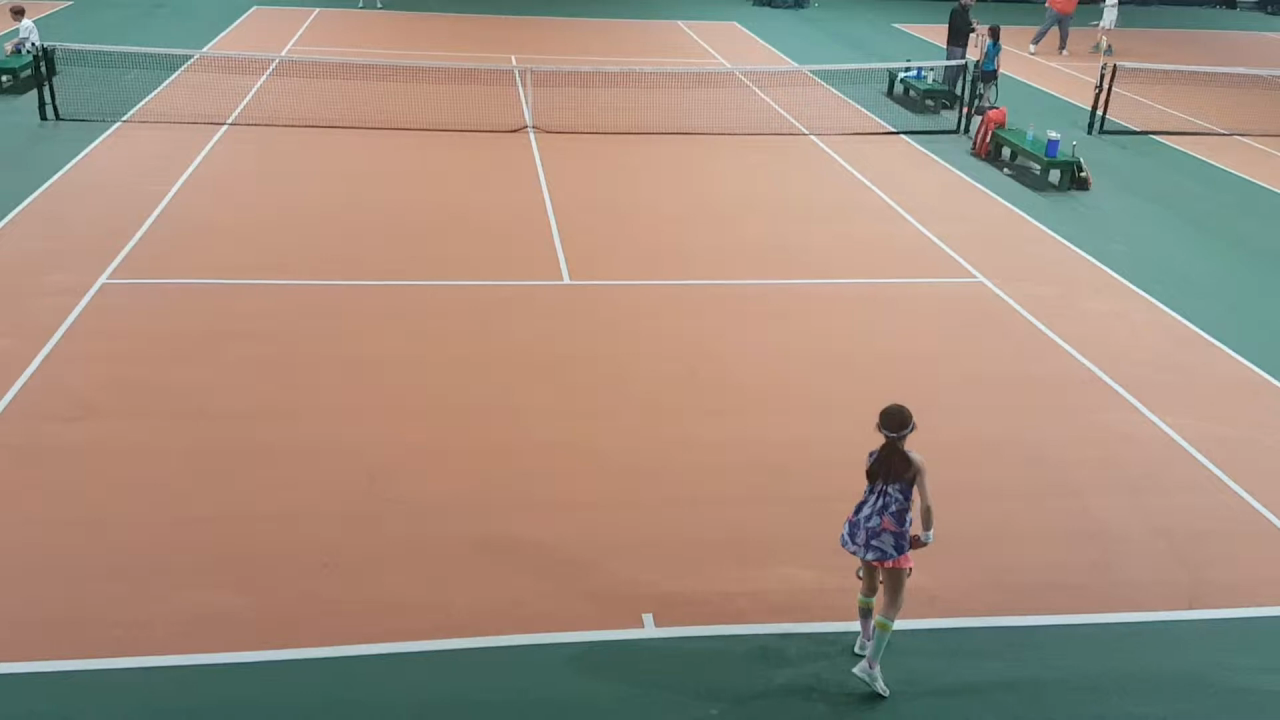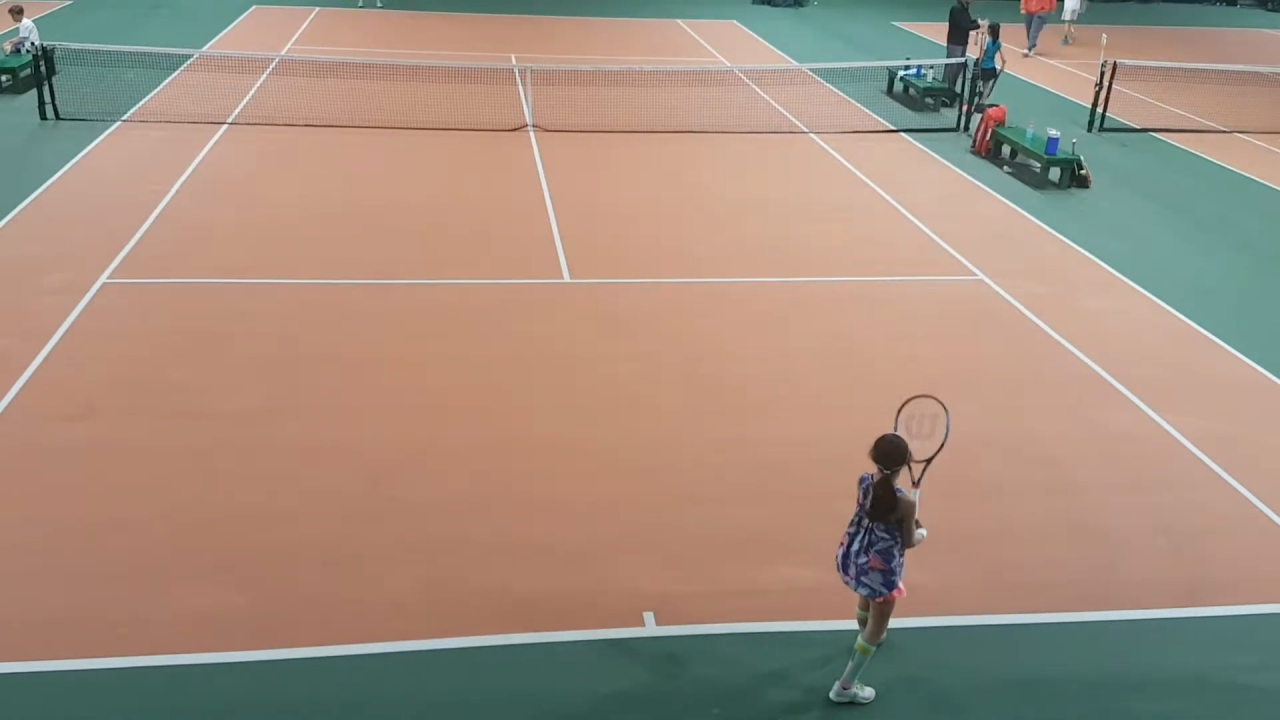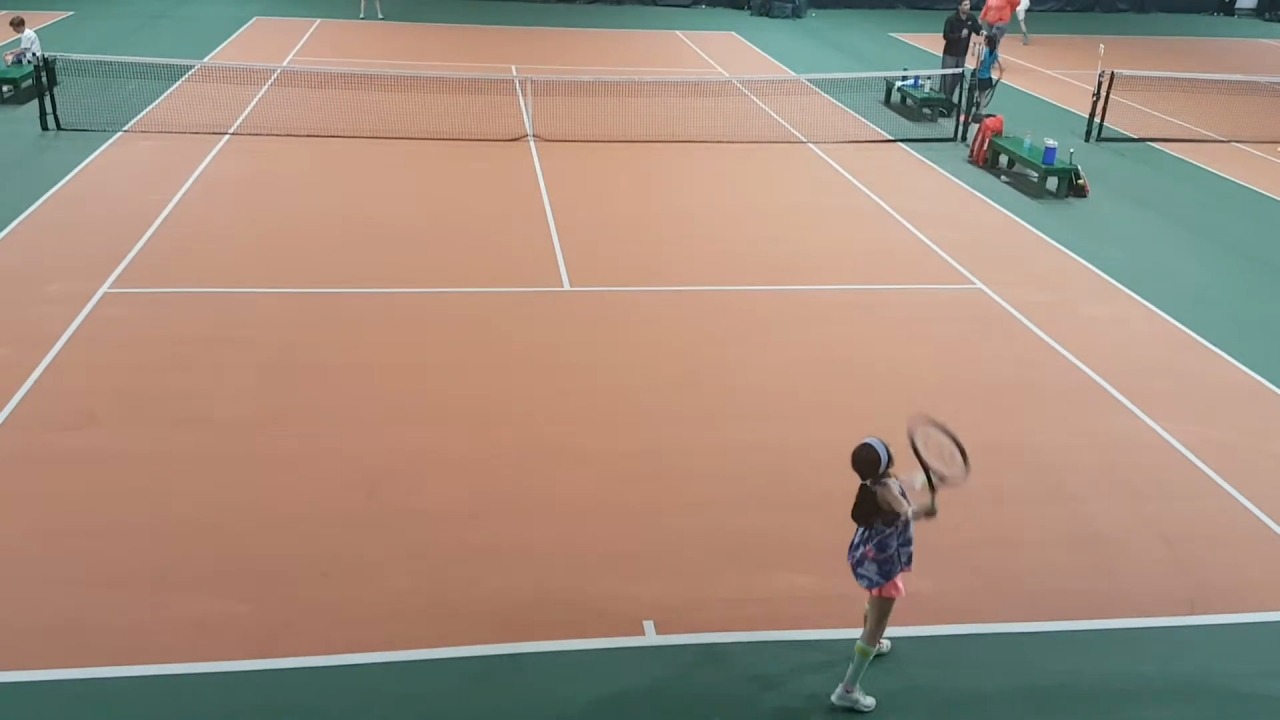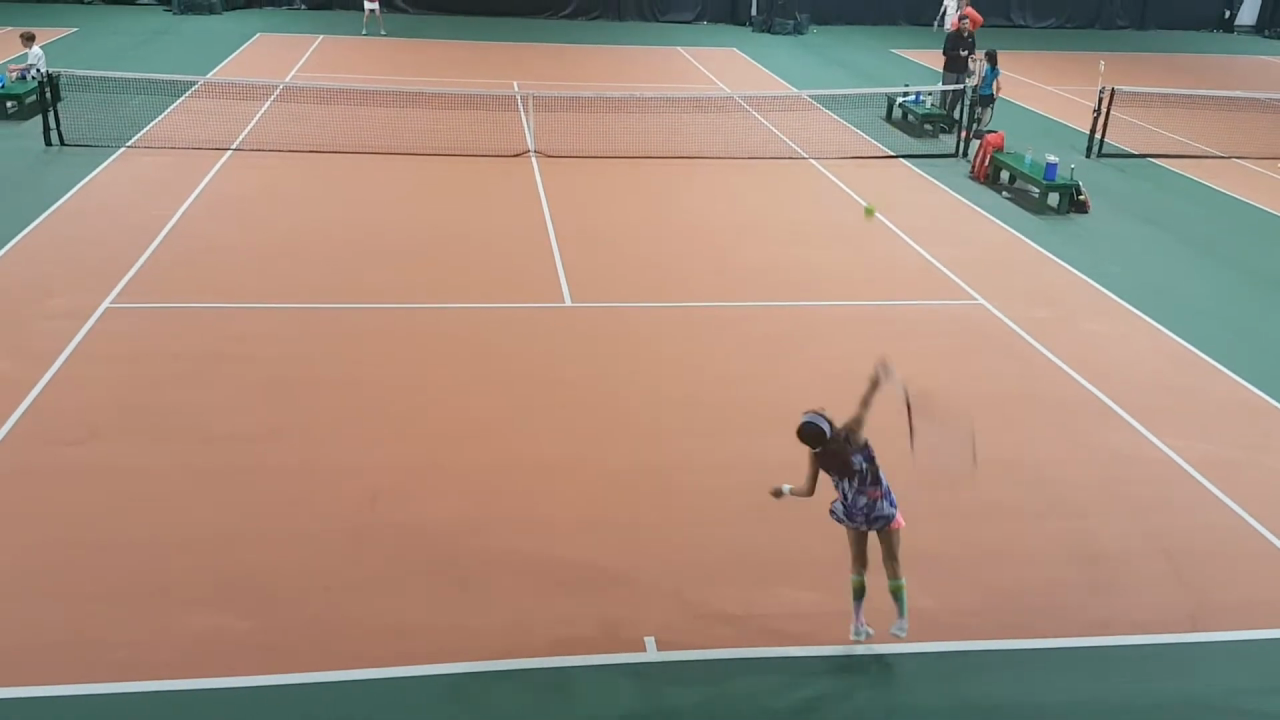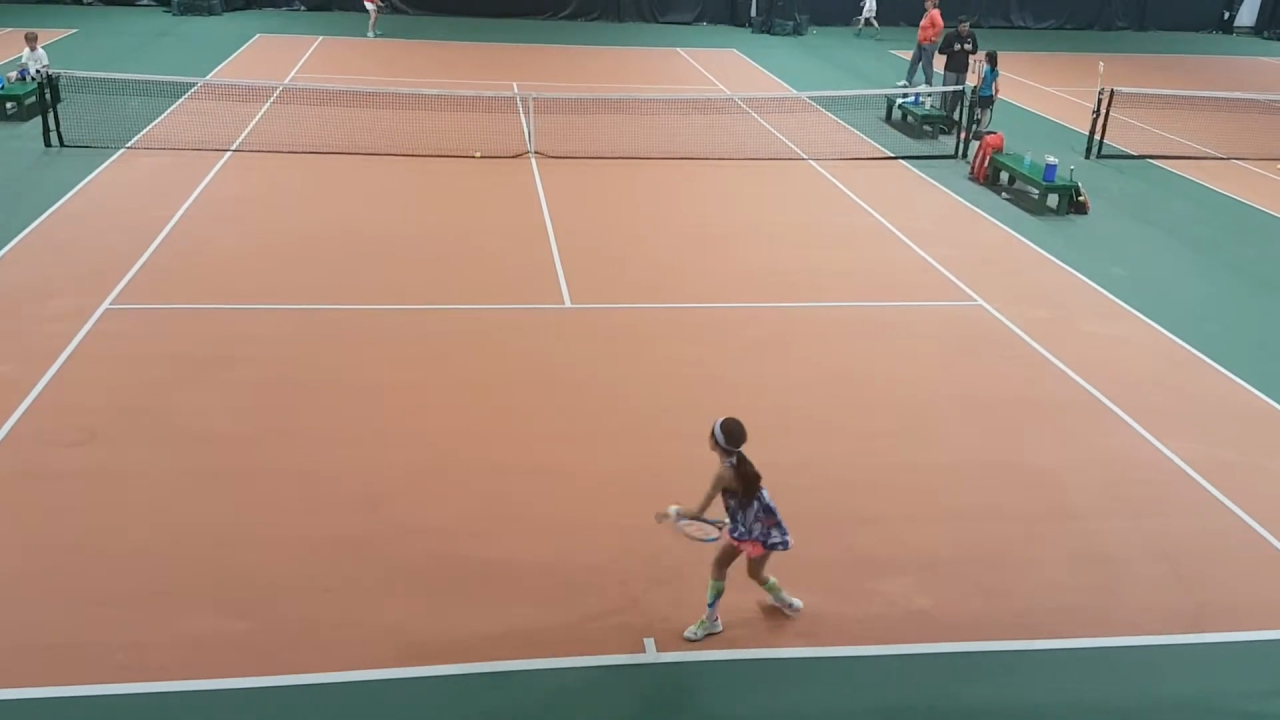
dt=1s
person 1, frame 1
left shoulder: (873, 458)
right shoulder: (915, 462)
right elbow: (925, 504)
right wrist: (927, 535)
left hip: (861, 527)
right hip: (888, 535)
left knee: (869, 584)
right knee: (893, 600)
left ankle: (866, 637)
right ankle: (871, 663)
person 1, frame 2
left shoulder: (864, 481)
right shoulder: (906, 502)
right elbow: (908, 542)
right wrist: (921, 533)
left hip: (852, 555)
right hip: (880, 566)
left knee: (867, 599)
right knee: (877, 626)
left ankle: (864, 636)
right ankle: (845, 686)
person 1, frame 3
left shoulder: (879, 483)
right shoulder: (889, 486)
right elbow: (905, 513)
right wrist: (919, 512)
left hip: (868, 557)
right hip: (881, 565)
left knee: (876, 614)
right knee: (876, 623)
left ankle: (871, 644)
right ankle: (847, 691)
person 1, frame 4
left shoulder: (817, 453)
right shoulder: (849, 436)
left elbow: (808, 490)
right elbow: (863, 407)
left wrist: (785, 489)
right wrist: (876, 382)
left hip: (854, 513)
right hip: (881, 509)
left knee: (859, 566)
right knee: (892, 564)
left ankle: (858, 624)
right ankle: (902, 620)
person 1, frame 5
left shoulder: (725, 472)
right shoulder: (737, 463)
left elbow: (700, 510)
left wrist: (672, 512)
left hip: (761, 531)
right hip: (746, 526)
left knee: (755, 573)
right knee: (719, 564)
left ankle: (788, 603)
right ankle: (711, 620)
